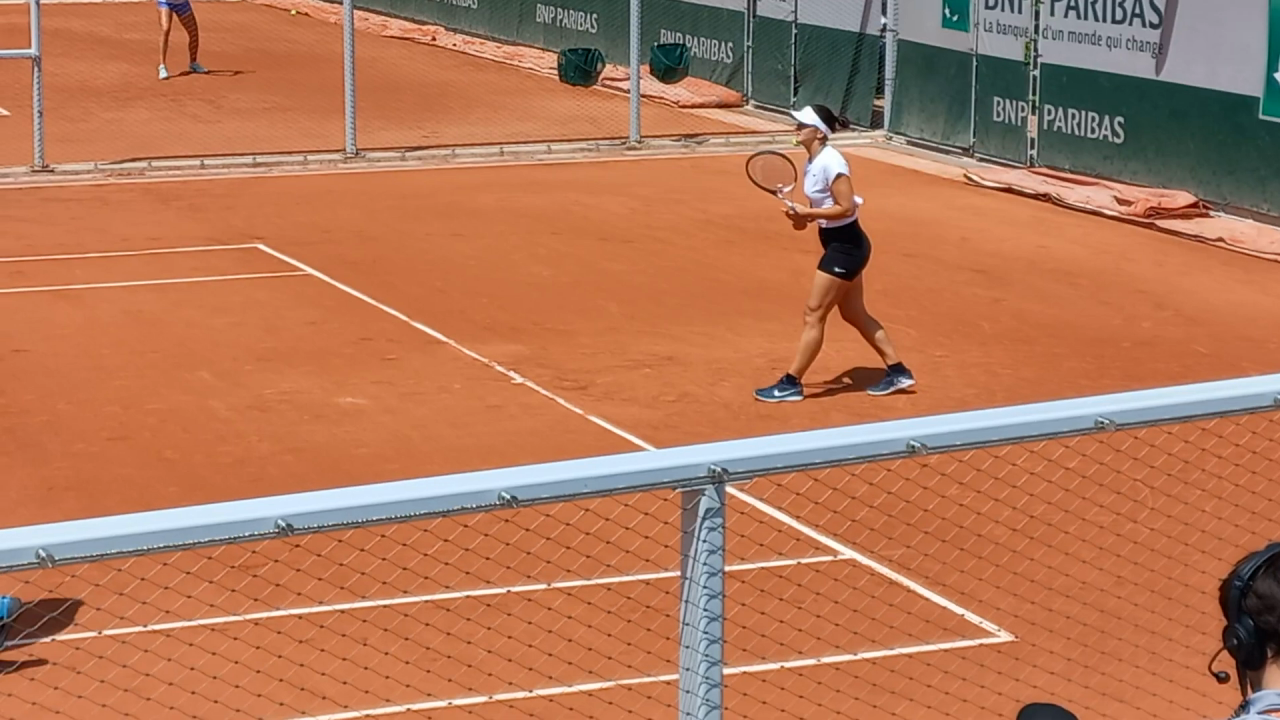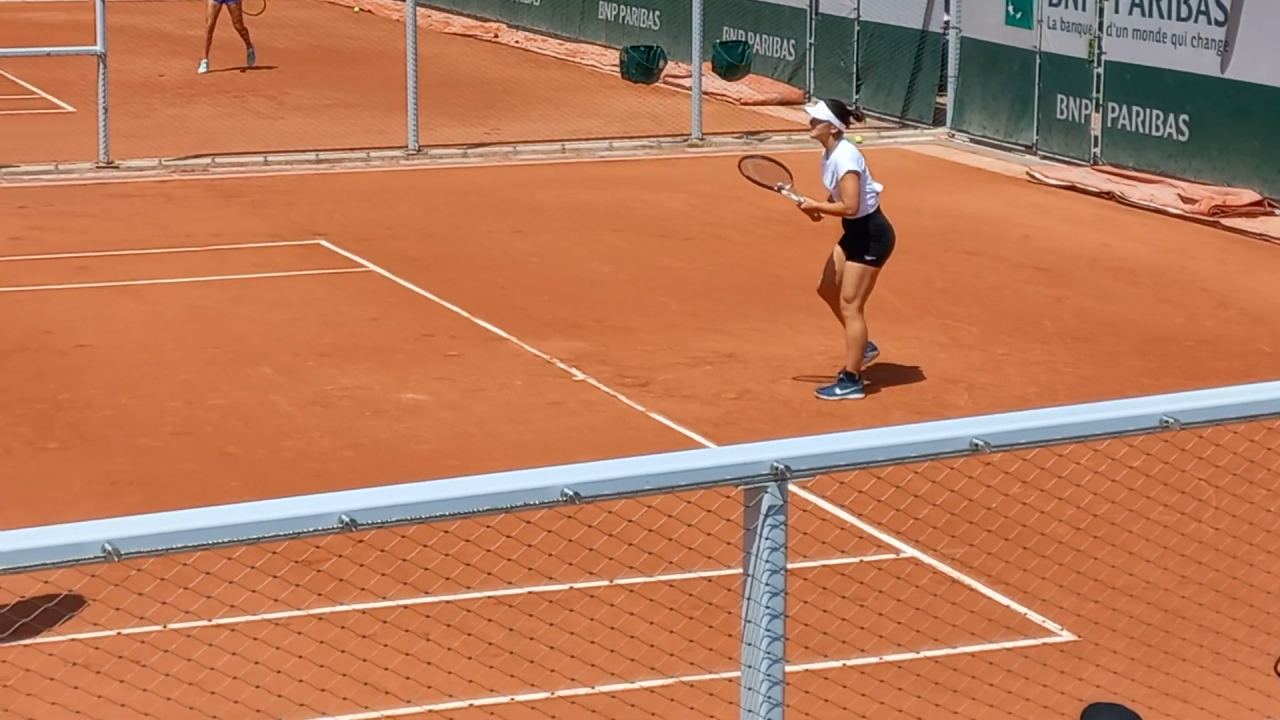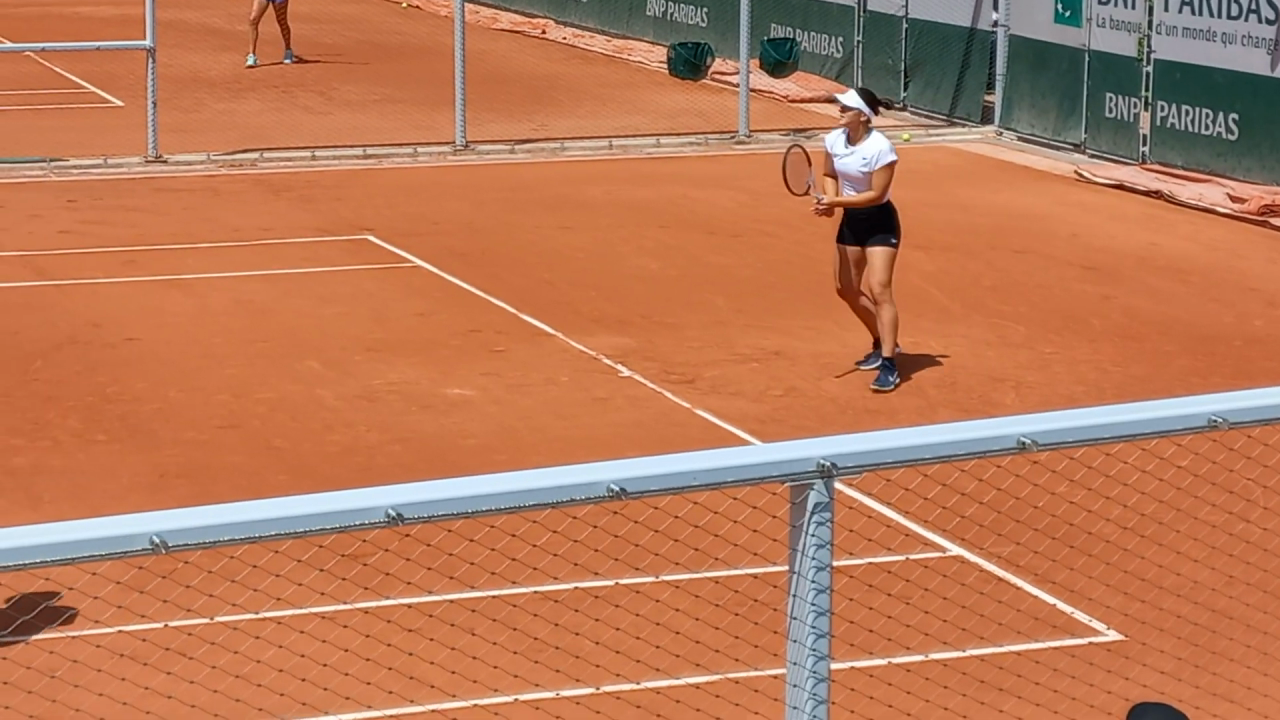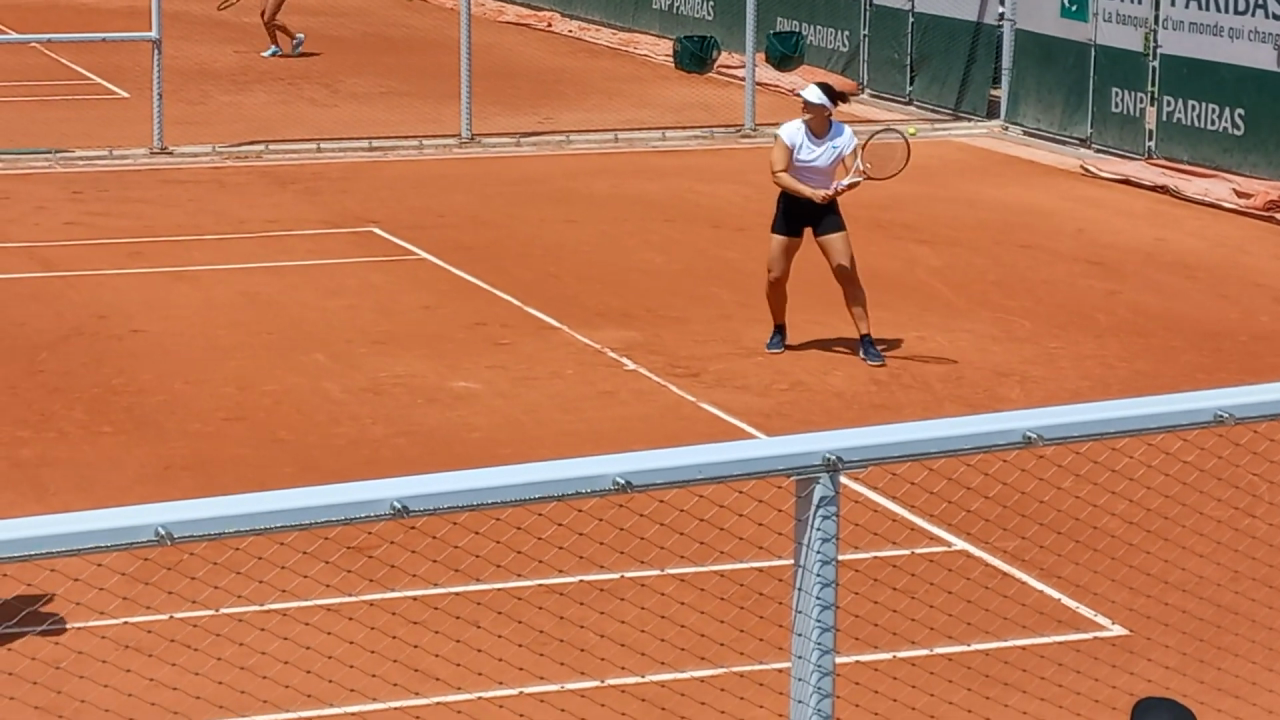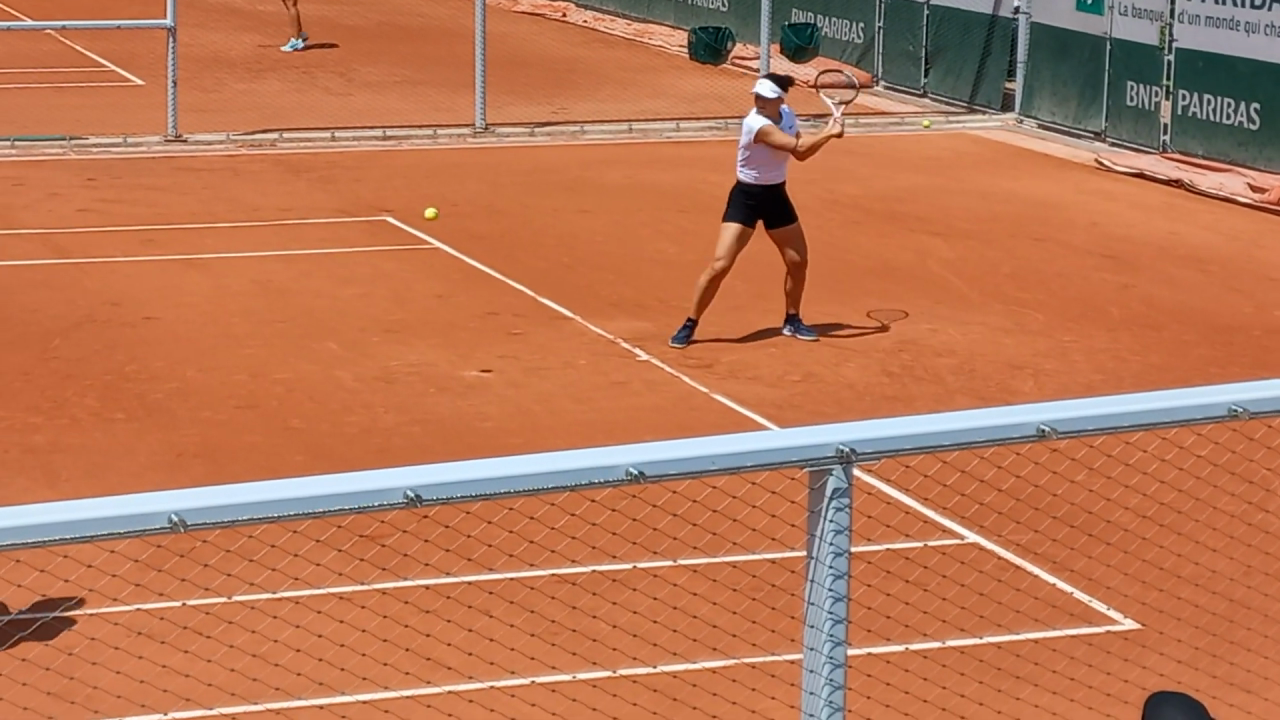
dt=0.4s
person 1, frame 1
left shoulder: (830, 163)
right shoulder: (812, 161)
left elbow: (845, 208)
left wrist: (808, 213)
right wrist: (802, 215)
left hip: (846, 245)
right hip: (843, 244)
left knee: (813, 314)
right knee: (854, 313)
left ankle: (792, 383)
right ankle: (898, 372)
person 1, frame 2
left shoulder: (844, 157)
right shoulder: (829, 153)
left elbow: (850, 206)
left wrist: (816, 205)
right wrist: (820, 208)
left hip: (871, 235)
right hip: (856, 232)
left knee: (849, 305)
right knee: (828, 290)
left ankle: (852, 381)
right ankle: (862, 348)
person 1, frame 3
left shoulder: (881, 147)
right shoulder: (833, 140)
left elbow: (877, 194)
left wrist: (838, 202)
right wrist: (828, 199)
left hip: (880, 222)
right hip: (851, 221)
left knee: (878, 290)
right knee: (847, 289)
left ankle: (890, 363)
right ankle: (883, 345)
person 1, frame 4
left shoulder: (844, 135)
right shoulder: (789, 132)
left elbow: (852, 177)
right elbow: (779, 175)
left wrist: (835, 191)
right wrist: (809, 193)
left hip: (826, 208)
right hip: (792, 205)
left knee: (847, 273)
right knee: (775, 277)
left ankle: (866, 340)
right ankle: (779, 330)
person 1, frame 5
left shoulder: (788, 116)
right shoulder: (757, 123)
left elbow: (801, 154)
right elbow: (797, 145)
left wrist: (827, 133)
right wrist: (828, 133)
left hip: (777, 196)
right hip: (746, 197)
left knee: (798, 261)
right knee: (719, 266)
left ankle: (792, 321)
right ankle: (690, 325)
